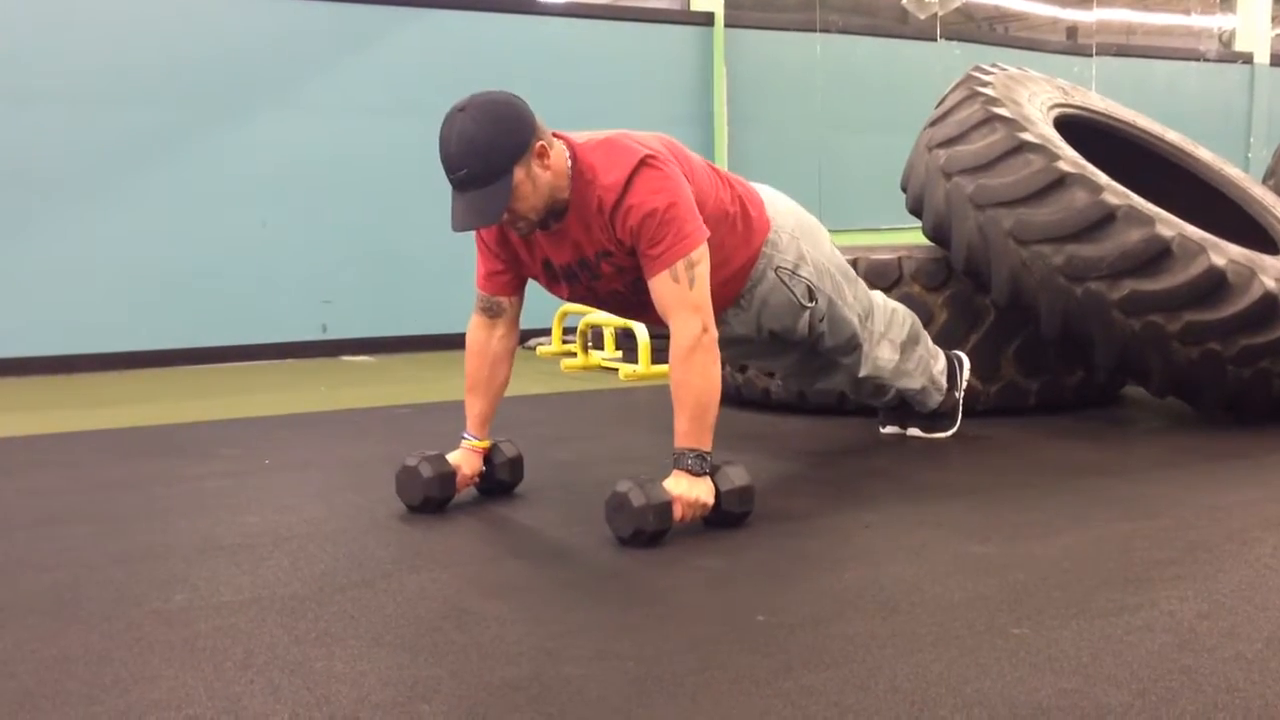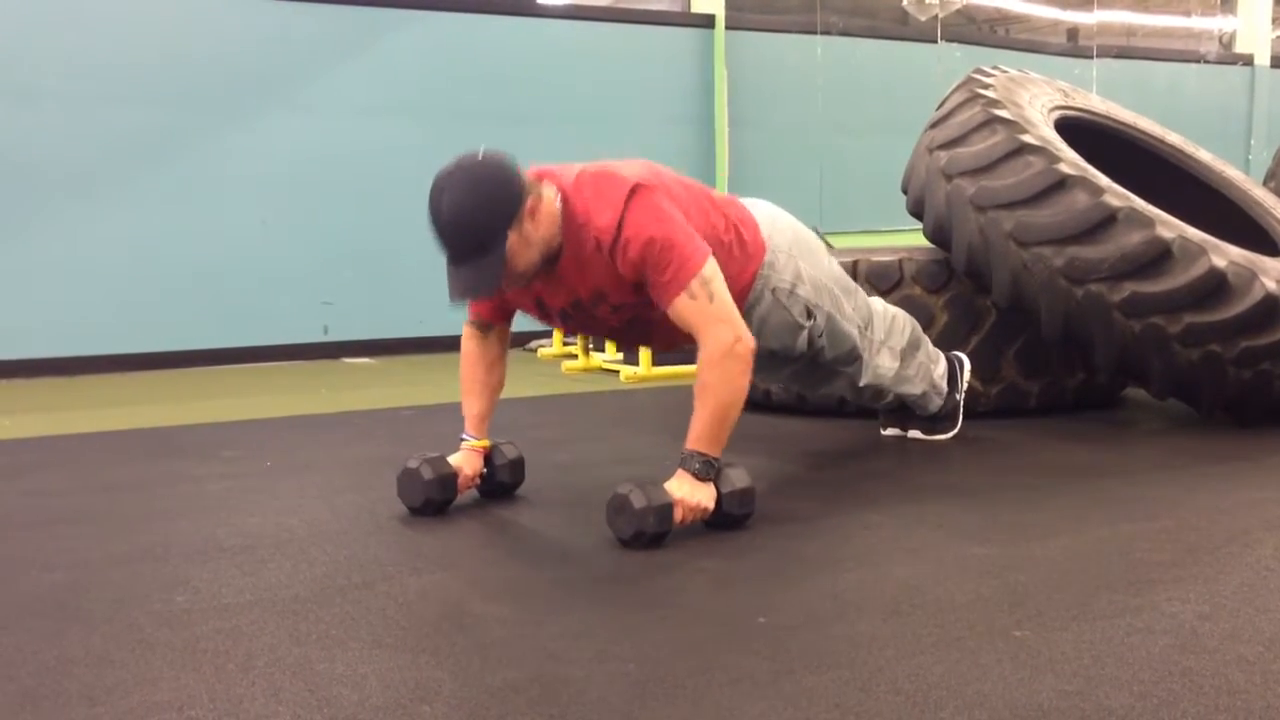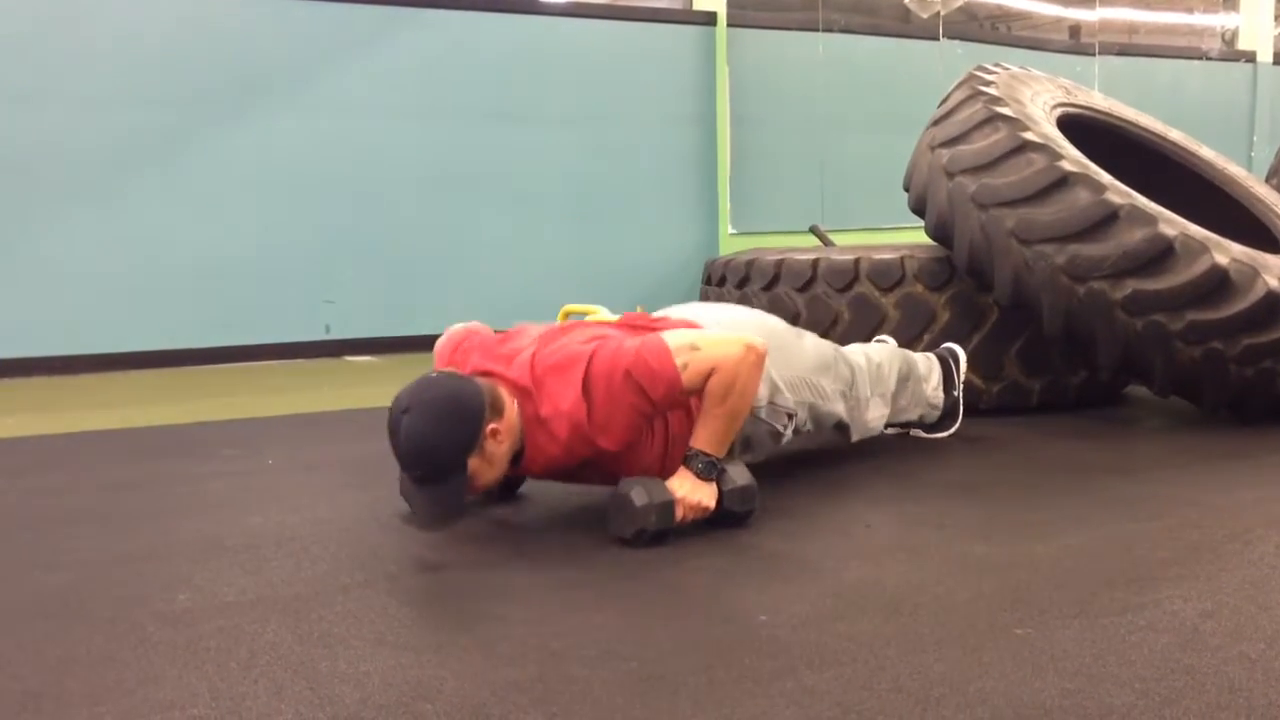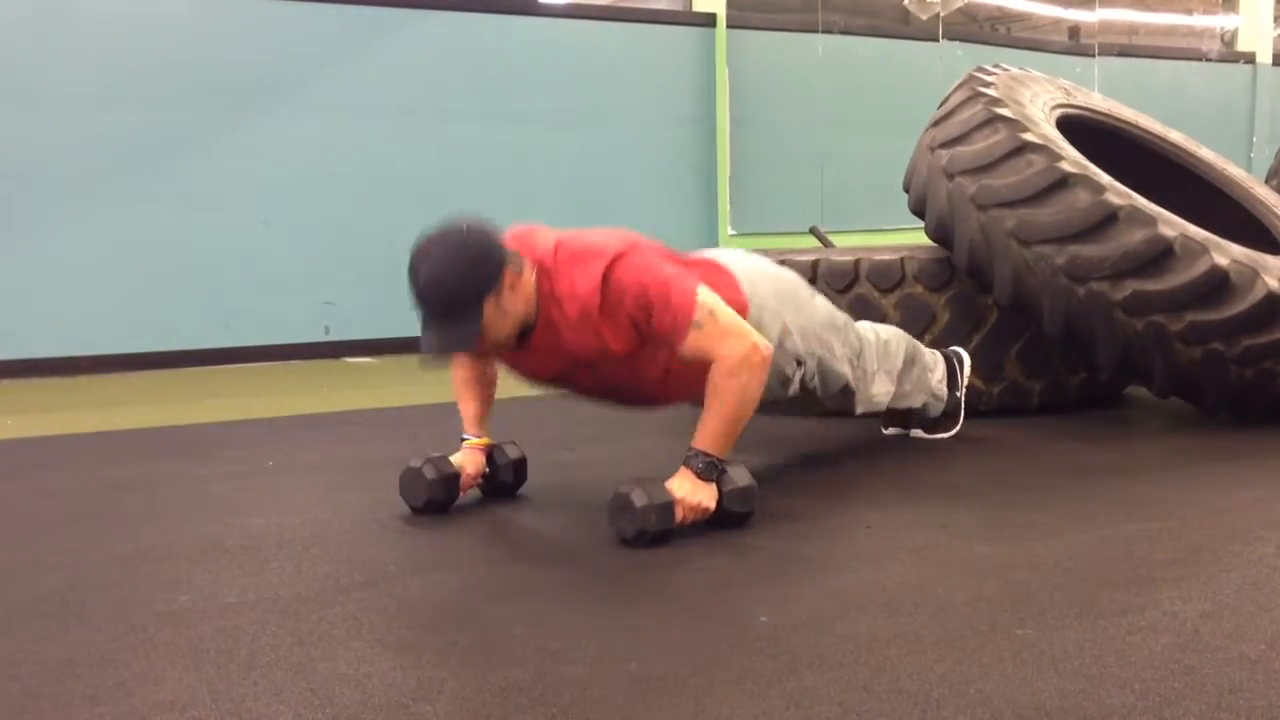
dt=0.5s
person 1, frame 1
left shoulder: (636, 184)
right shoulder: (502, 214)
left elbow: (694, 332)
right elbow: (493, 322)
left wrist: (691, 466)
right wrist: (473, 443)
left hip: (767, 256)
right hip: (713, 299)
left knee: (866, 338)
right knee: (823, 366)
left ankle: (939, 380)
right ankle: (904, 394)
person 1, frame 2
left shoulder: (629, 221)
right shoulder: (497, 240)
left elbow: (729, 343)
right elbow: (484, 332)
left wrist: (696, 470)
right wrist: (473, 441)
left hip: (763, 270)
right hip: (697, 289)
left knee: (864, 347)
right knee: (825, 369)
left ankle: (939, 383)
right ankle: (905, 396)
person 1, frame 3
left shoulder: (585, 400)
right shoulder: (462, 366)
left elbow: (745, 352)
right elbow: (459, 332)
left wrist: (701, 468)
left hip: (742, 373)
right hip: (673, 346)
left knee: (848, 392)
left ankle: (933, 377)
right ankle: (877, 361)
person 1, frame 4
left shoulder: (608, 283)
right shoulder: (482, 291)
left elbow: (749, 352)
right elbow: (467, 349)
left wrist: (701, 469)
right wrist: (474, 440)
left hip: (749, 313)
right hip: (681, 305)
left knee: (860, 367)
left ankle: (938, 378)
right ankle: (919, 395)
